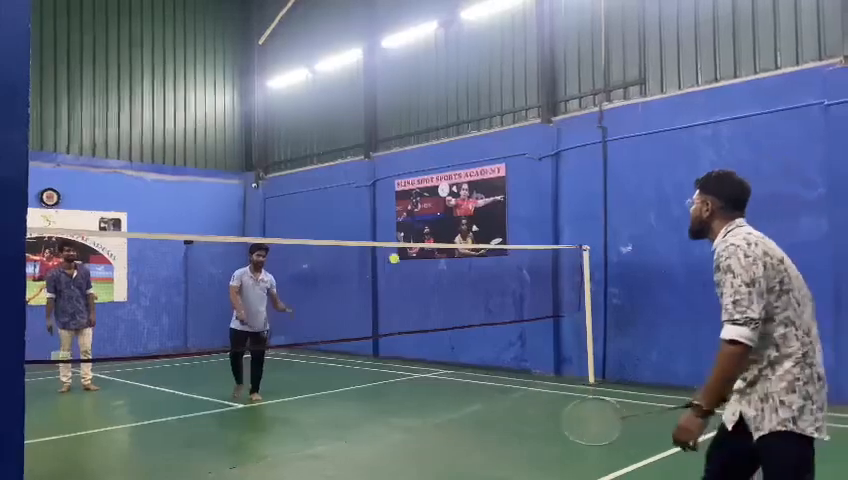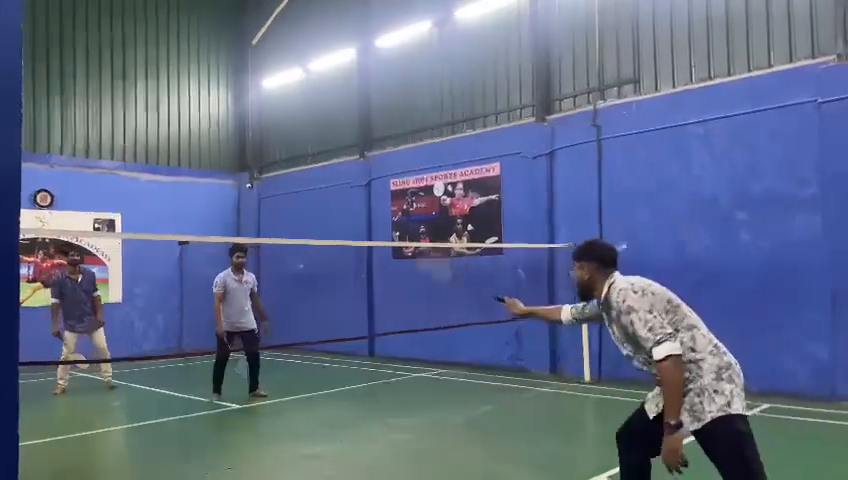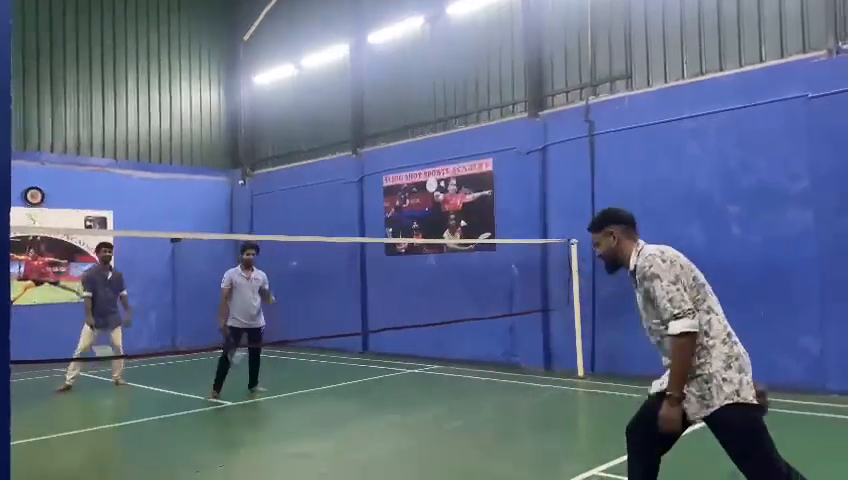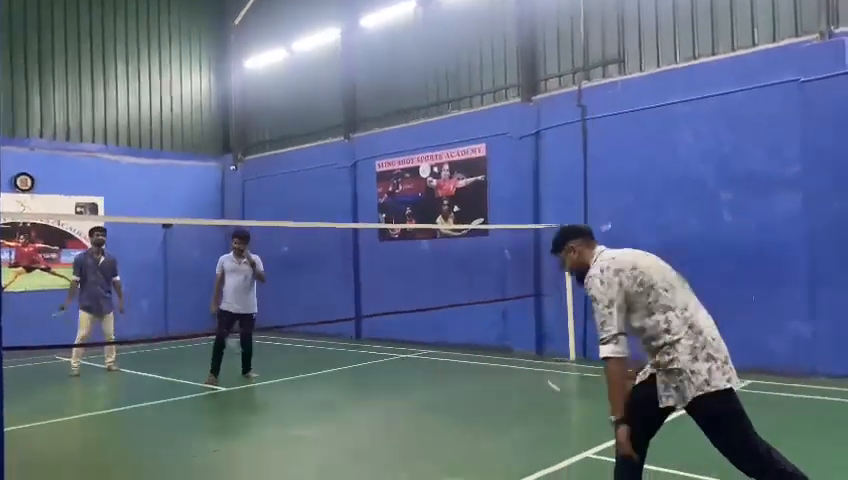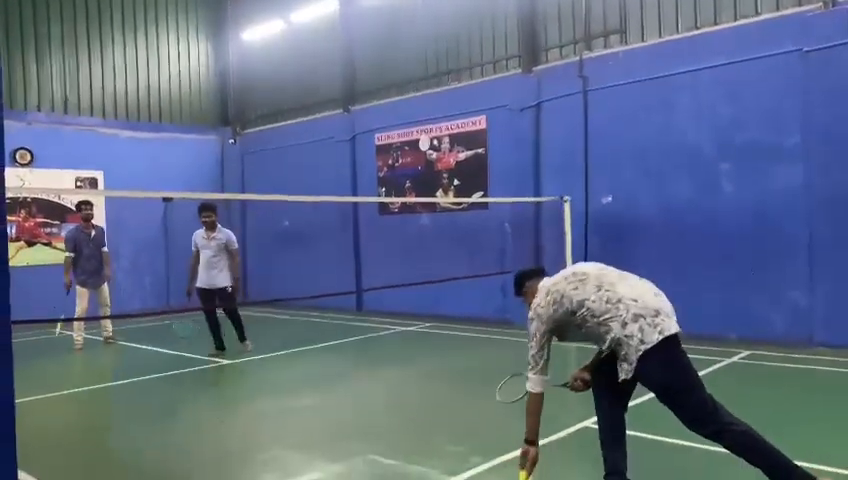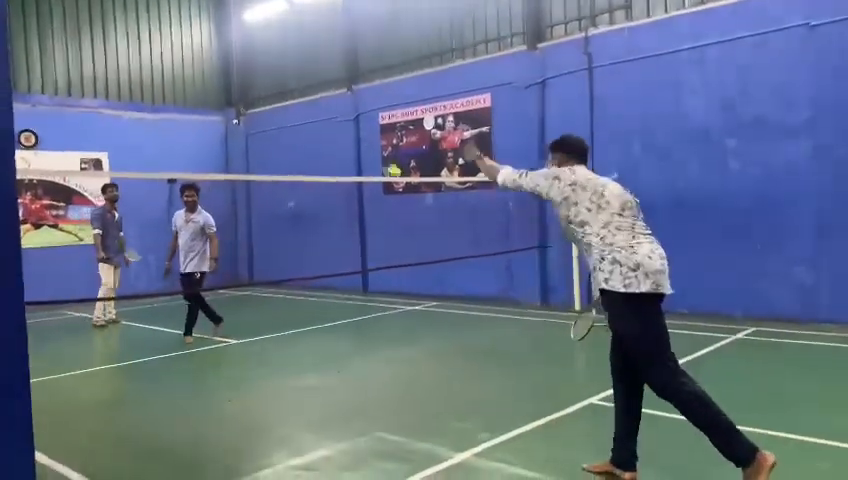
dt=0.5s
person 1, frame 1
left shoulder: (736, 248)
right shoulder: (744, 247)
left elbow: (740, 338)
left wrist: (701, 409)
left hip: (785, 397)
right hip: (759, 396)
person 1, frame 2
left shoulder: (626, 294)
right shoulder: (607, 303)
left elbow: (668, 355)
right elbow: (569, 313)
left wrist: (672, 428)
right wrist: (526, 311)
left hip: (710, 386)
right knee: (630, 441)
person 1, frame 3
left shoulder: (652, 261)
right shoulder: (648, 264)
left elbow: (684, 330)
left wrist: (673, 399)
left hip: (716, 378)
right hip: (692, 377)
right knee: (640, 436)
person 1, frame 4
left shoulder: (599, 274)
right shoulder: (629, 259)
left elbow: (613, 351)
left wrist: (620, 421)
left hip: (693, 368)
right hip: (684, 360)
left knee: (753, 458)
right knee: (630, 425)
person 1, frame 5
left shoulder: (541, 304)
right shoulder: (577, 274)
left elbow: (536, 378)
left wrist: (531, 442)
right wrist: (590, 368)
left hip: (644, 332)
right hip: (653, 313)
left knee: (705, 417)
right knee: (606, 390)
person 1, frame 6
left shoulder: (557, 179)
right shoulder: (611, 186)
left elbow: (508, 176)
left wrist: (478, 157)
right wrist: (614, 308)
left hip: (624, 281)
right hip: (646, 273)
left knee: (665, 376)
right knee: (625, 370)
person 2, frame 1
left shoulder: (269, 278)
right shoulder: (239, 274)
left elbow: (274, 300)
right elbow: (233, 295)
left wrist: (285, 309)
right wrist: (239, 313)
left hip: (260, 326)
right hip: (239, 325)
left knee: (258, 360)
right knee: (235, 357)
left ankle: (254, 391)
right ankle: (239, 384)
person 2, frame 2
left shoulder: (251, 278)
right shoulder: (222, 277)
left elbow: (255, 300)
right elbow: (217, 302)
left wrist: (264, 319)
right wrist: (219, 324)
left hip: (248, 325)
right hip: (227, 327)
left knee: (254, 356)
right knee: (221, 359)
left ankle: (254, 389)
right ankle: (216, 392)
person 2, frame 3
left shoulder: (261, 275)
right shoulder: (231, 274)
left elbow: (265, 296)
right elbow: (224, 298)
left wrist: (270, 300)
right wrist: (222, 319)
left hip: (256, 323)
right hip: (235, 323)
left knee: (255, 354)
right knee: (227, 355)
left ankle: (253, 385)
right ankle: (216, 389)
person 2, frame 4
left shoulder: (255, 260)
right shoulder: (224, 259)
left elbow: (263, 279)
right elbow: (218, 283)
left wrist: (252, 264)
right wrist: (214, 303)
left hip: (248, 308)
right hip: (227, 307)
left knee: (246, 339)
right knee: (220, 338)
left ankle: (247, 370)
right ankle: (213, 374)
person 2, frame 5
left shoulder: (227, 235)
right shoulder: (196, 236)
left elbow: (235, 258)
right elbow: (195, 260)
left wrist: (236, 280)
right wrist: (191, 282)
left hip: (223, 282)
right hip: (203, 284)
left knee: (231, 311)
right knee: (210, 315)
left ankle: (243, 339)
right ankle: (219, 347)
person 2, frame 6
left shoulder: (205, 218)
right shoulder: (177, 216)
left elbow: (213, 240)
right elbow: (175, 239)
left wrist: (213, 259)
right wrist: (169, 260)
left hip: (198, 266)
right hip: (184, 266)
left knee: (191, 298)
right knee: (192, 297)
left ankle: (188, 332)
right ankle: (216, 319)
person 3, frame 1
left shoulder: (84, 271)
right shoulder: (54, 275)
left elbow: (89, 294)
right elbow: (51, 298)
left wrist: (92, 313)
right wrist: (49, 319)
left hip: (83, 319)
right hip: (64, 321)
left knee: (86, 351)
right knee: (65, 352)
left ankle: (87, 381)
right ankle: (66, 382)
person 3, frame 2
left shoulder: (89, 275)
right shoulder: (59, 280)
left elbow: (96, 296)
right elbow: (55, 303)
left wrist: (100, 315)
right wrist: (55, 325)
left hip: (91, 320)
right hip: (71, 324)
left knee: (103, 349)
right knee: (67, 354)
left ankle: (108, 379)
right ankle: (61, 384)
person 3, frame 3
left shoulder: (117, 275)
right shoulder: (89, 274)
left elbow: (123, 295)
right elbow: (87, 297)
left wrist: (128, 313)
right wrist: (89, 317)
left hip: (113, 319)
right hip: (94, 319)
left knee: (118, 348)
right knee: (82, 349)
left ankle: (117, 377)
right ankle: (69, 381)
person 3, frame 4
left shoulder: (111, 259)
right shoulder: (81, 258)
left elbow: (116, 281)
right elbow: (75, 281)
left wrist: (121, 299)
right wrist: (68, 300)
left hip: (106, 304)
right hip: (87, 305)
left knee: (109, 335)
right knee: (82, 336)
left ankle: (110, 363)
right ankle: (75, 366)
person 3, frame 5
left shoulder: (100, 231)
right shoulder: (72, 234)
left elbow: (104, 252)
right elbow: (69, 256)
left wrist: (107, 269)
right wrist: (67, 276)
left hip: (99, 277)
right hip: (82, 279)
left knee: (105, 305)
right knee: (81, 310)
left ankle: (107, 333)
right ankle: (78, 340)
person 3, frame 6
left shoulder: (118, 215)
right shoulder: (98, 213)
right elbow: (96, 233)
left wrist: (125, 253)
right wrist: (99, 251)
left hip: (116, 257)
right hip: (106, 257)
left knee: (112, 287)
right knee: (107, 285)
left ankle: (110, 315)
right ankle: (98, 317)
